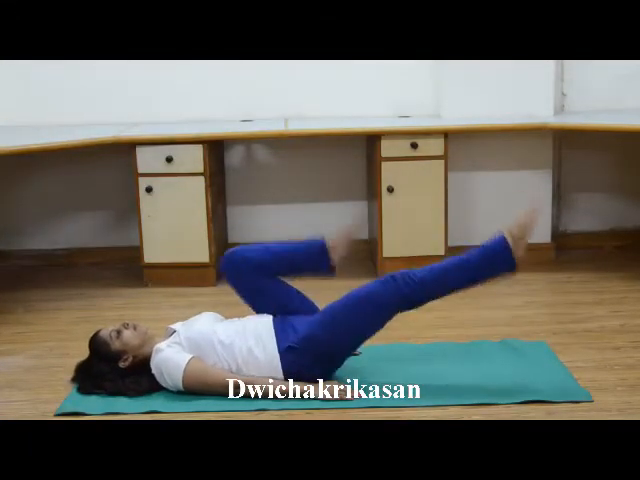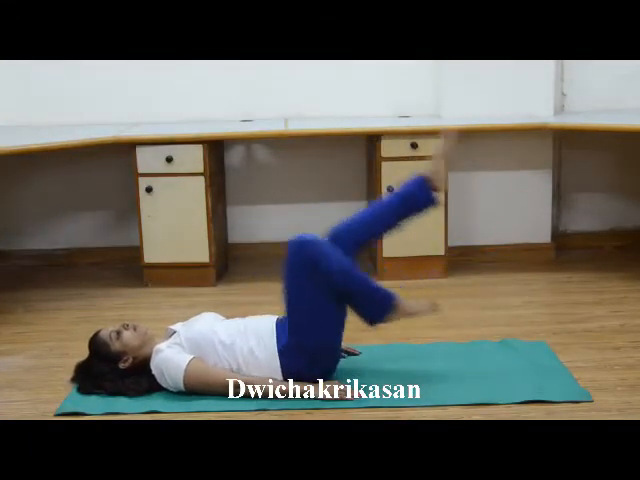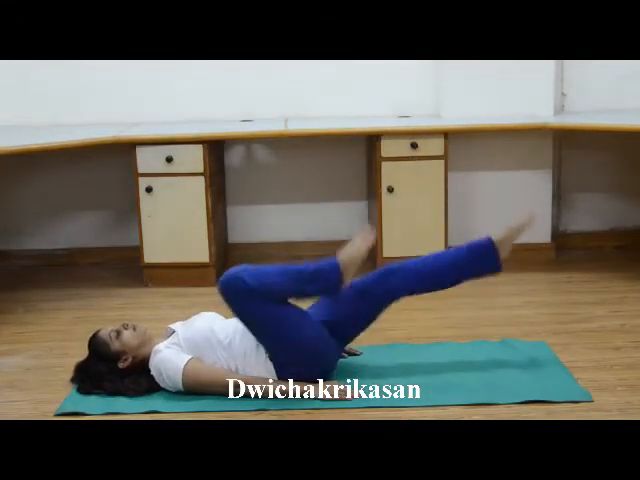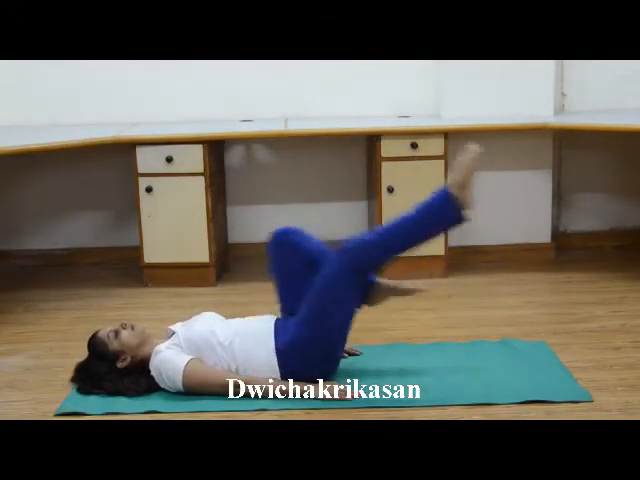
dt=0.4s
person 1, frame 1
left shoulder: (175, 336)
right shoulder: (164, 361)
right elbow: (231, 383)
right wrist: (304, 387)
left hip: (293, 331)
right hip: (300, 351)
left knee: (236, 260)
right knee: (395, 288)
left ankle: (325, 252)
right ankle: (504, 251)
person 1, frame 2
left shoulder: (173, 335)
right shoulder: (163, 363)
right elbow: (231, 384)
right wrist: (309, 387)
left hip: (289, 336)
right hip: (304, 359)
left knee: (340, 240)
right knee: (307, 248)
left ankle: (427, 185)
right ankle: (384, 307)
person 1, frame 3
left shoulder: (175, 334)
right shoulder: (162, 364)
right elbow: (231, 381)
right wrist: (295, 385)
left hip: (307, 341)
right hip: (300, 361)
left knee: (391, 277)
right knee: (236, 281)
left ankle: (492, 252)
right ankle: (335, 271)
person 1, frame 4
left shoulder: (174, 335)
right shoulder: (163, 364)
right elbow: (232, 384)
left wrist: (330, 331)
right wrist: (305, 388)
left hip: (291, 332)
right hip: (299, 356)
left knee: (286, 238)
right knee: (348, 254)
left ankle: (366, 288)
right ankle: (450, 200)
